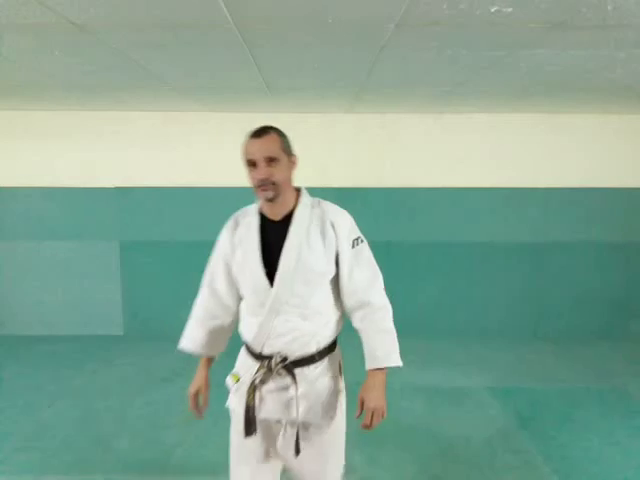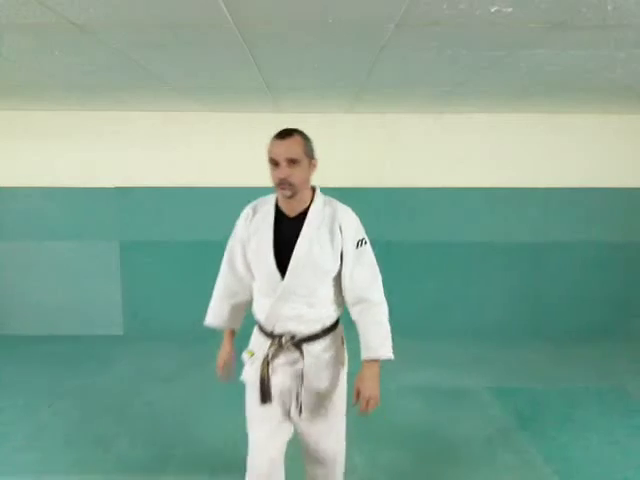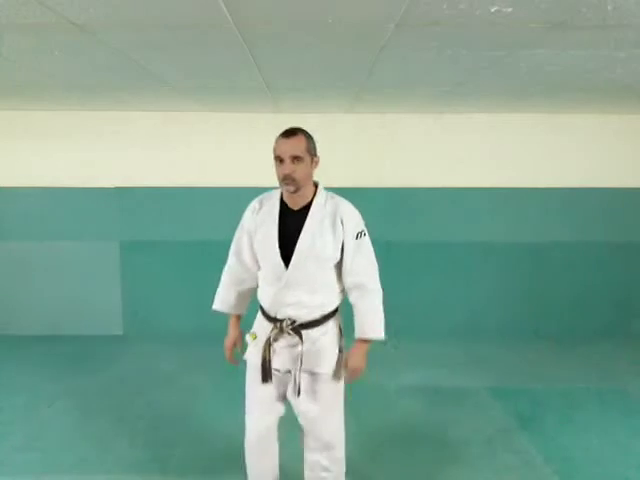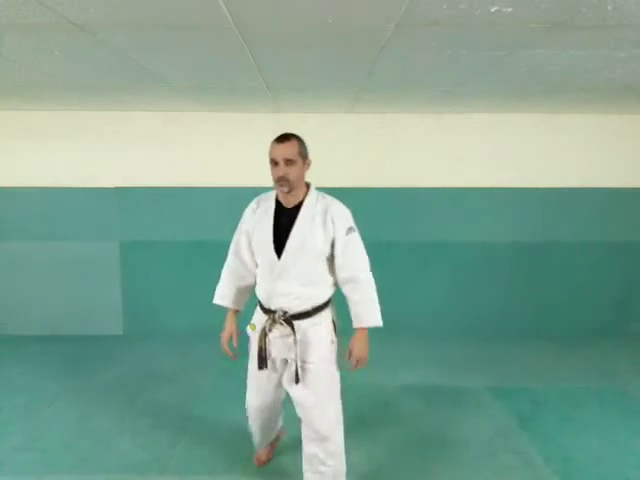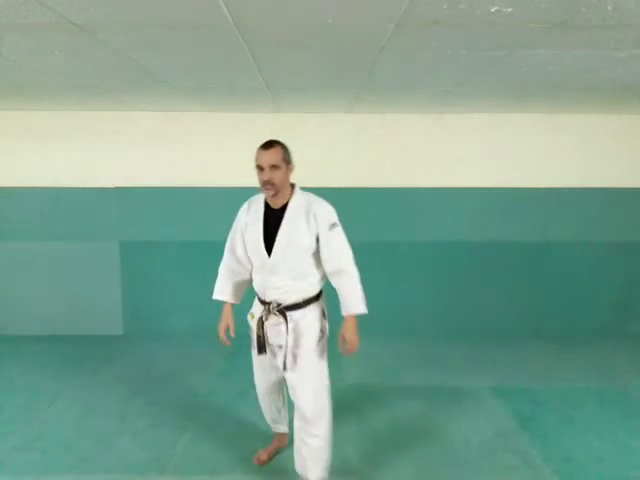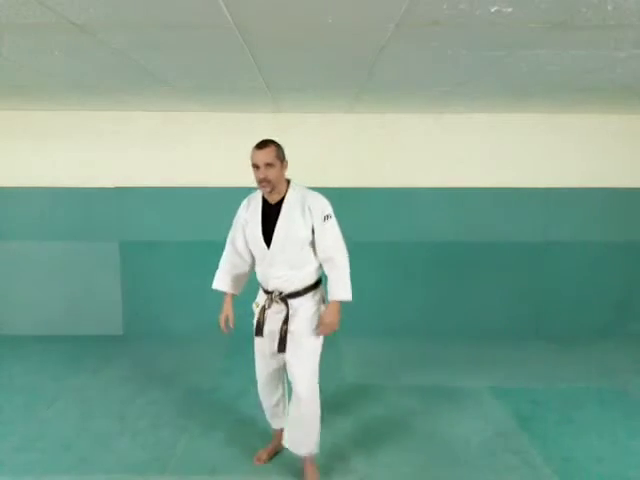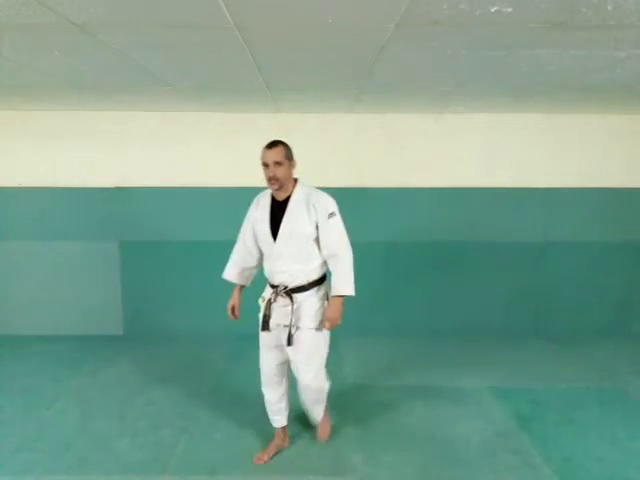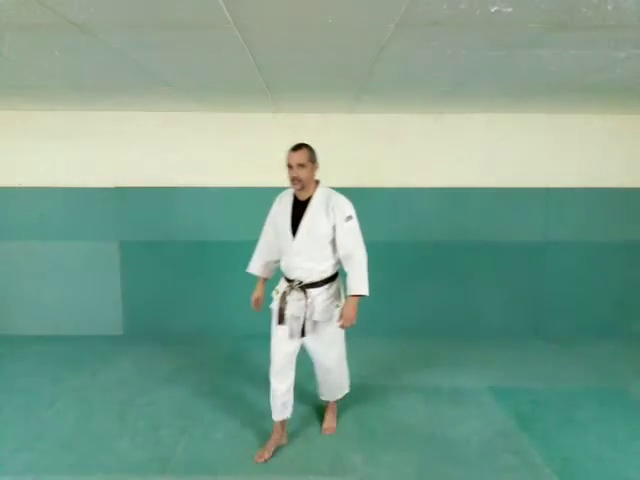
dt=0.2s
person 1, frame 1
left shoulder: (333, 223)
right shoulder: (237, 229)
left elbow: (368, 301)
right elbow: (217, 300)
left wrist: (376, 378)
right wrist: (203, 369)
left hip: (316, 376)
right hip: (254, 377)
person 1, frame 2
left shoulder: (341, 221)
right shoulder: (253, 216)
left elbow: (366, 295)
right elbow: (234, 280)
left wrist: (370, 367)
right wrist: (228, 340)
left hip: (321, 354)
right hip: (267, 351)
left knee: (325, 450)
person 1, frame 3
left shoulder: (342, 214)
right shoulder: (259, 210)
left elbow: (363, 281)
right elbow: (241, 269)
left wrist: (361, 344)
right wrist: (234, 324)
left hip: (319, 339)
right hip: (268, 335)
left knee: (324, 433)
right knee: (259, 427)
person 1, frame 4
left shoulder: (332, 212)
right shoulder: (257, 210)
left elbow: (356, 274)
right elbow: (239, 265)
left wrist: (361, 333)
right wrist: (231, 317)
left hip: (313, 329)
right hip: (266, 326)
left knee: (322, 421)
right knee: (259, 403)
right ankle: (269, 438)
person 1, frame 5
left shoulder: (317, 210)
right shoulder: (249, 210)
left elbow: (341, 266)
right elbow: (235, 262)
left wrist: (350, 321)
right wrist: (227, 310)
left hip: (304, 318)
right hip: (264, 316)
left knee: (311, 402)
right knee: (267, 388)
right ankle: (280, 435)
person 1, frame 6
left shoulder: (312, 203)
right shoulder: (249, 206)
left elbow: (334, 256)
right elbow: (236, 254)
left wrist: (334, 306)
right wrist: (228, 301)
left hip: (305, 305)
right hip: (268, 304)
left knee: (303, 384)
right knee: (267, 377)
right ankle: (279, 435)
person 1, frame 7
left shoulder: (319, 202)
right shoulder: (260, 204)
left elbow: (339, 253)
right elbow: (247, 249)
left wrist: (337, 300)
right wrist: (237, 291)
left hip: (310, 301)
right hip: (274, 300)
left knee: (309, 374)
right knee: (271, 372)
left ankle: (321, 414)
right ankle: (281, 435)
person 1, frame 8
left shoulder: (337, 204)
right shoulder: (282, 201)
left elbow: (354, 254)
right elbow: (269, 244)
left wrist: (352, 300)
right wrist: (260, 284)
left hip: (323, 295)
right hip: (288, 293)
left knee: (328, 358)
right knee: (280, 361)
left ankle: (331, 406)
right ankle: (279, 432)
